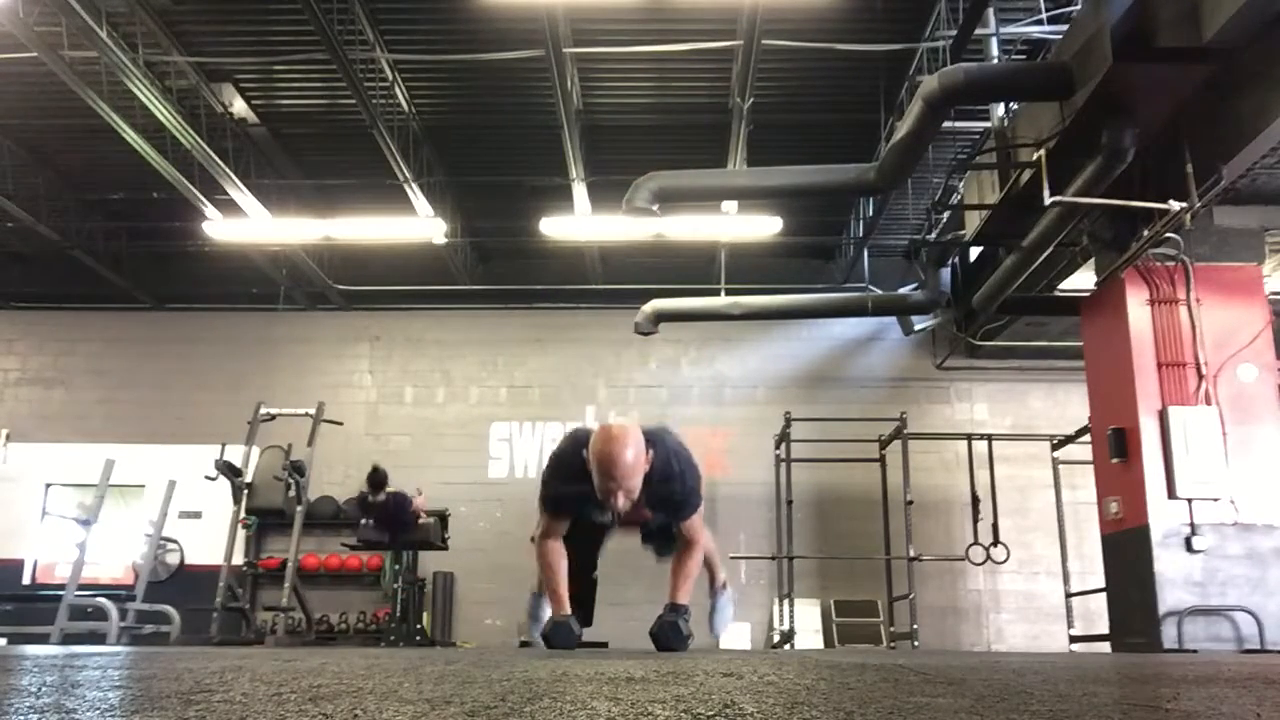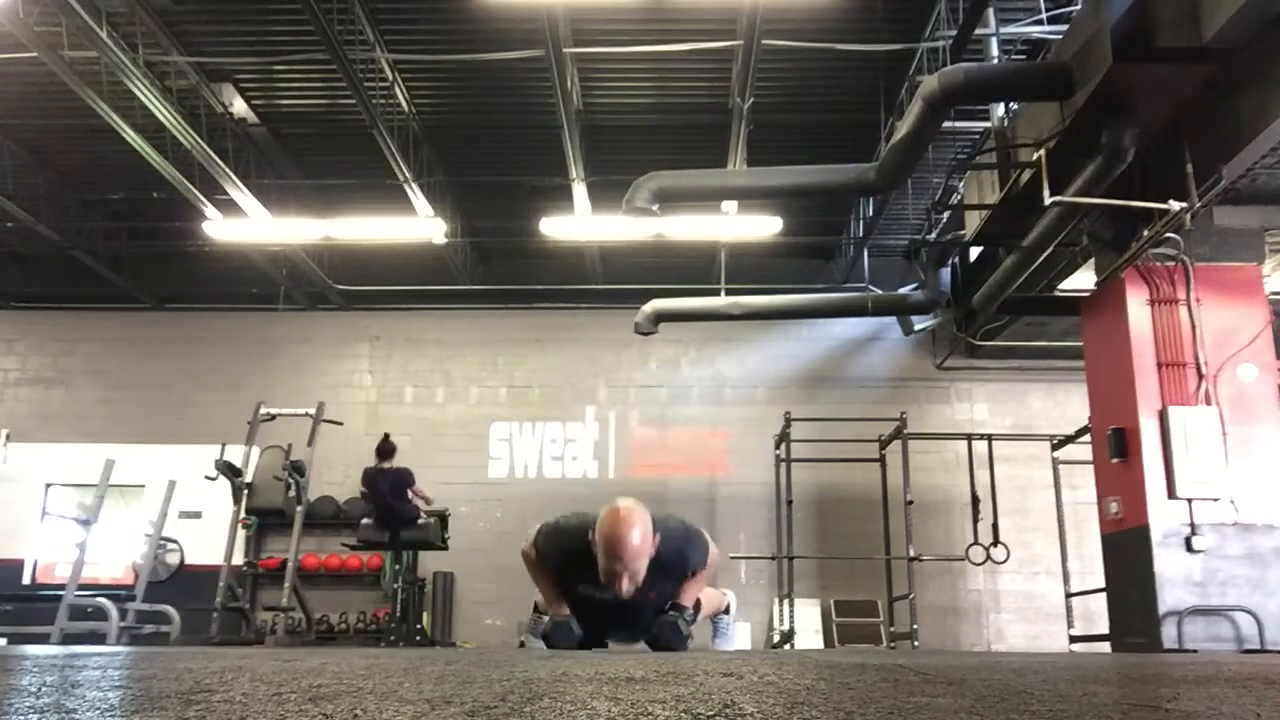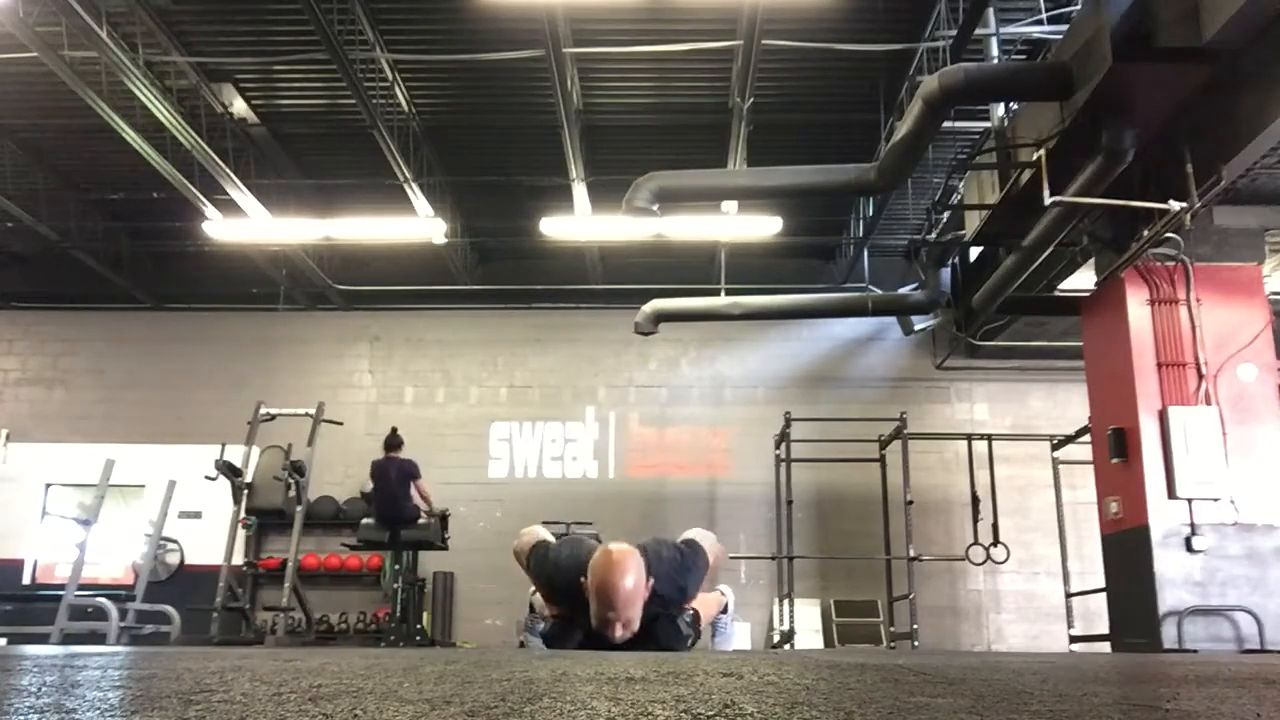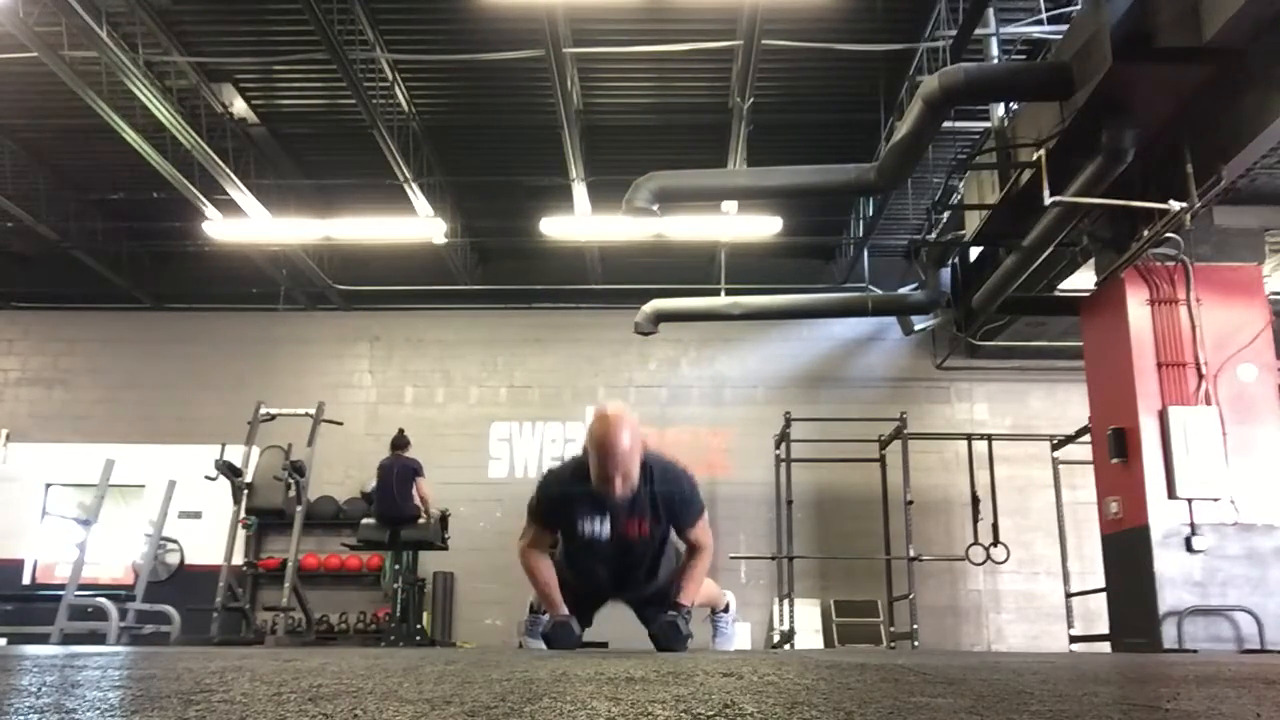
dt=0.3s
person 1, frame 1
left shoulder: (676, 465)
right shoulder: (566, 463)
left elbow: (693, 539)
right elbow: (550, 537)
left wrist: (677, 608)
right wrist: (562, 615)
left ankle: (719, 583)
right ankle: (542, 593)
person 1, frame 2
left shoulder: (677, 545)
right shoulder: (569, 540)
left elbow: (710, 559)
right elbow: (530, 552)
left wrist: (682, 609)
right wrist: (559, 615)
left ankle: (722, 604)
right ankle: (543, 611)
person 1, frame 3
left shoulder: (673, 574)
right shoulder: (563, 571)
left elbow: (708, 543)
right elbow: (524, 541)
left wrist: (683, 610)
right wrist: (556, 610)
left ankle: (720, 601)
right ankle: (541, 602)
person 1, frame 4
left shoulder: (671, 481)
right shoulder: (561, 484)
left elbow: (702, 545)
right elbow: (530, 546)
left wrist: (681, 607)
right wrist: (560, 613)
left hip: (650, 574)
right hip: (582, 573)
left ankle: (722, 606)
right ankle: (541, 610)
